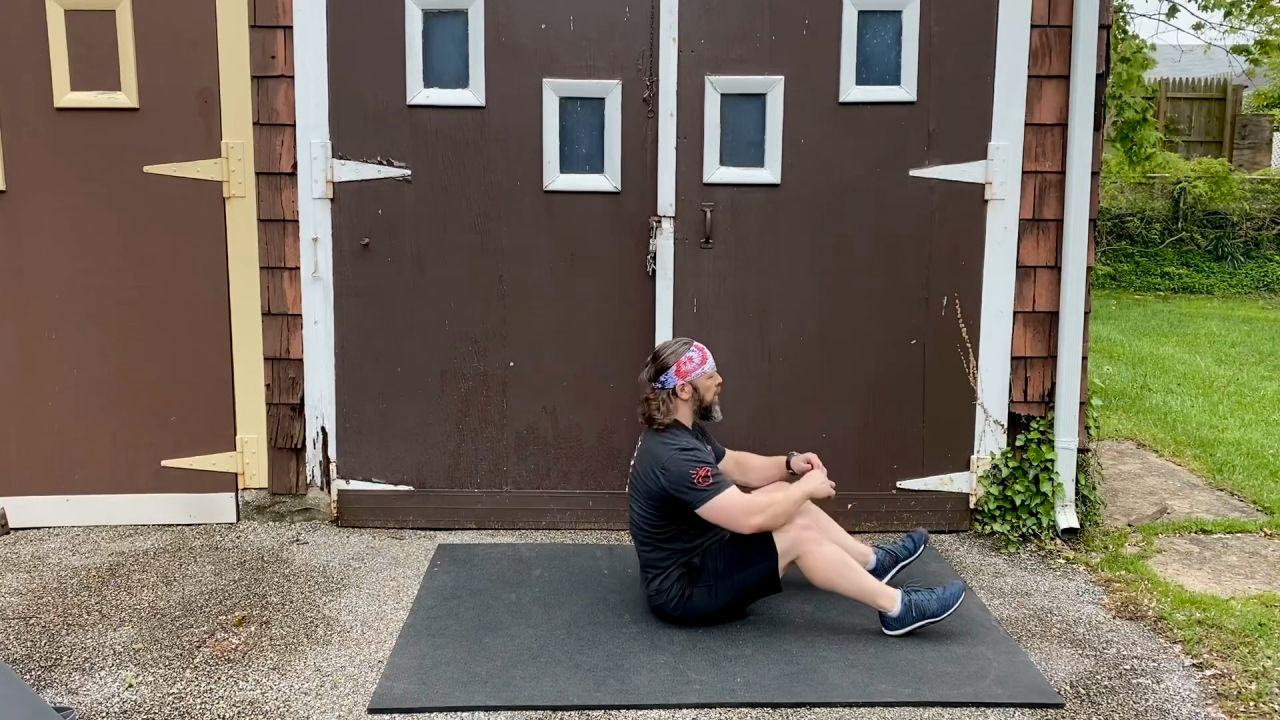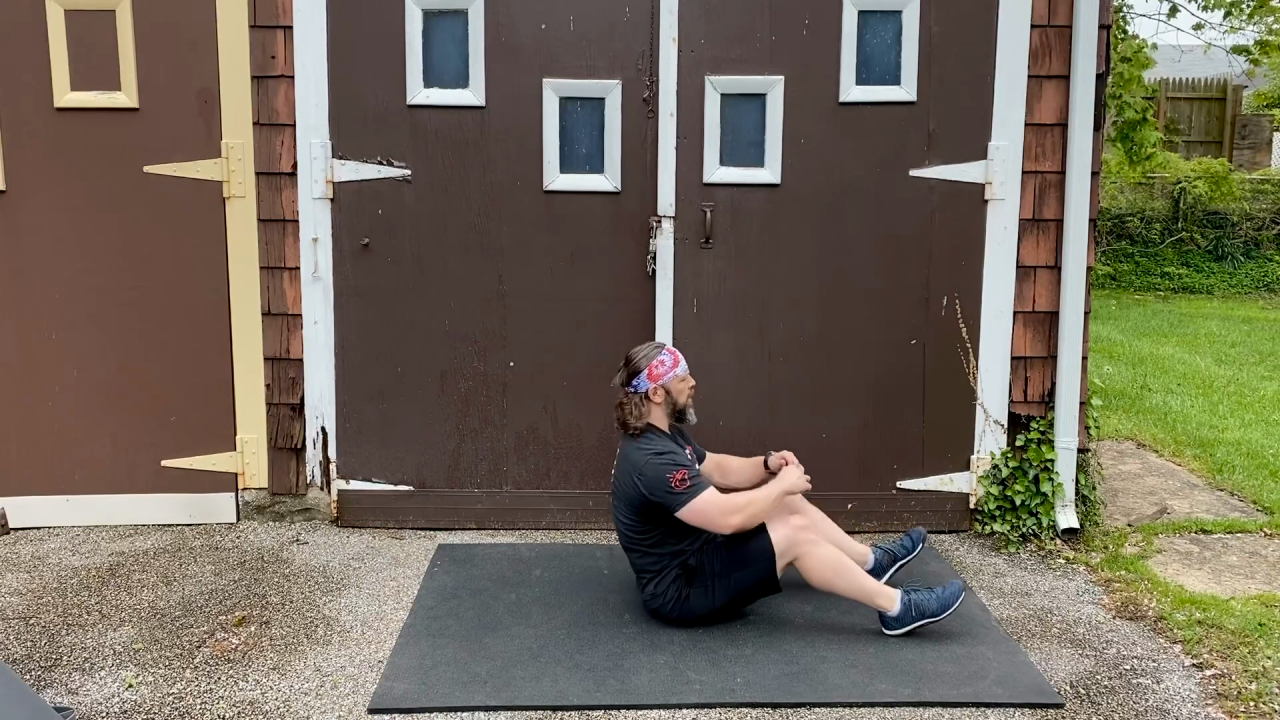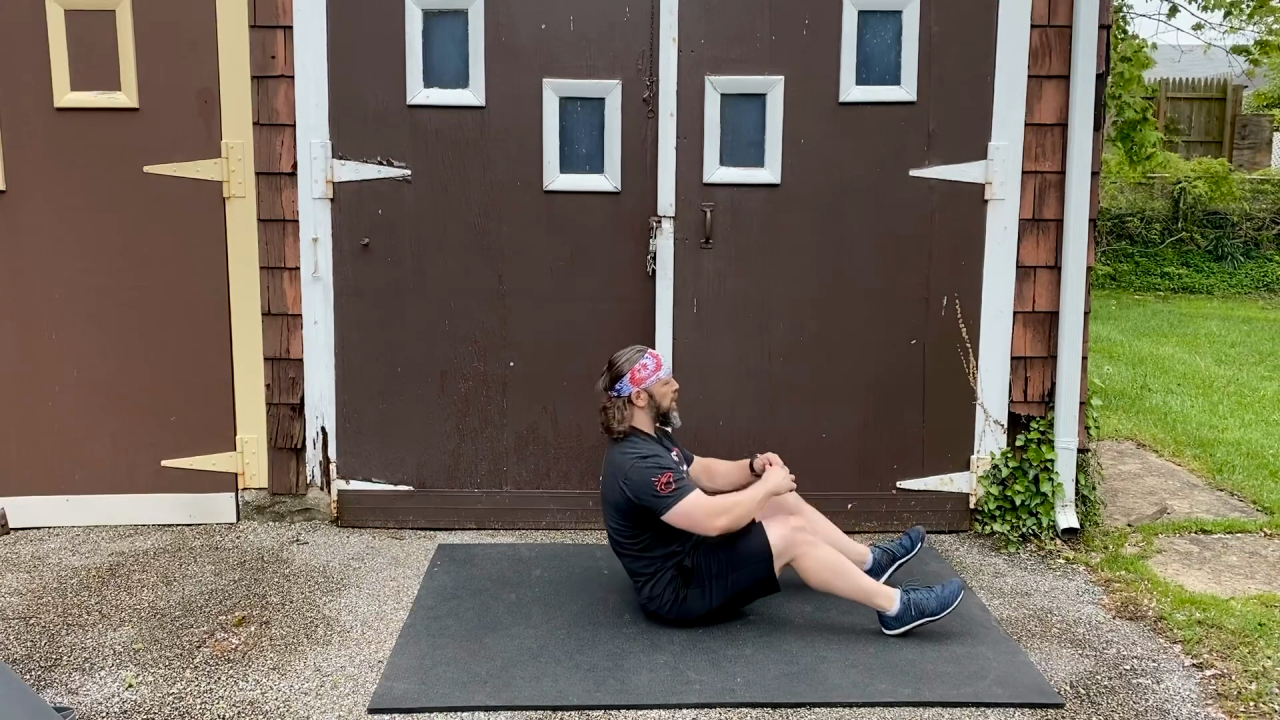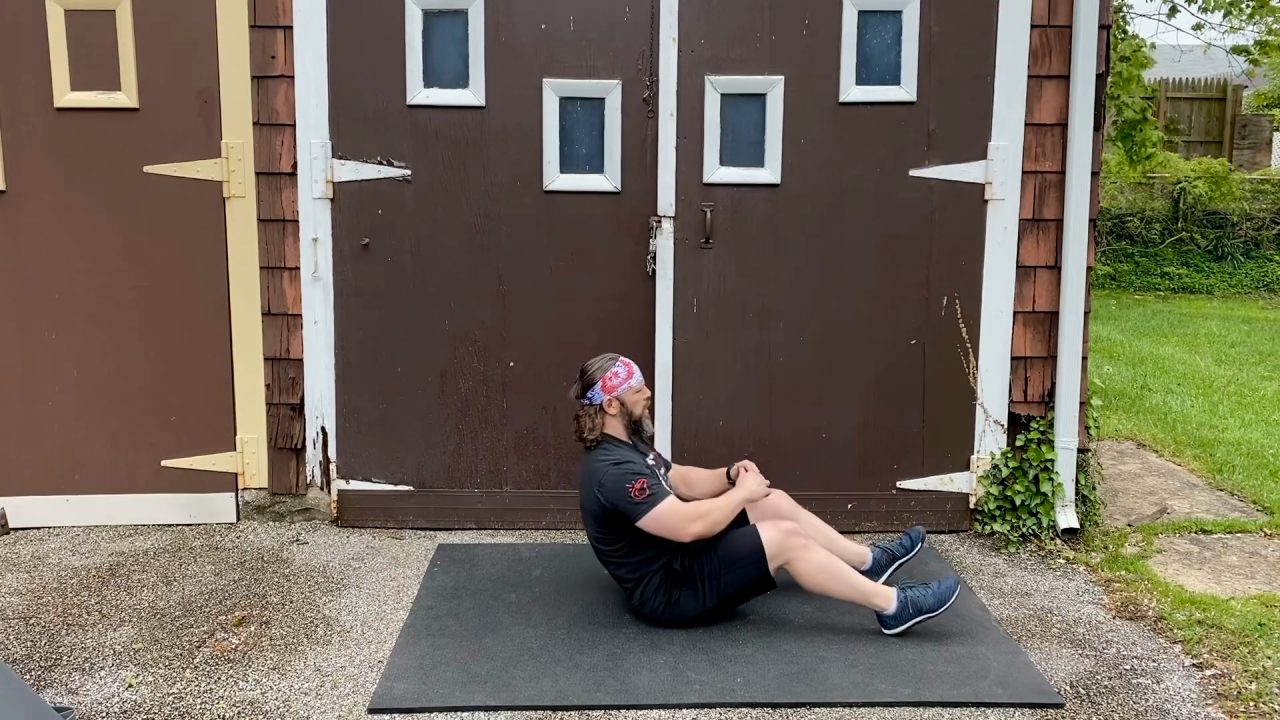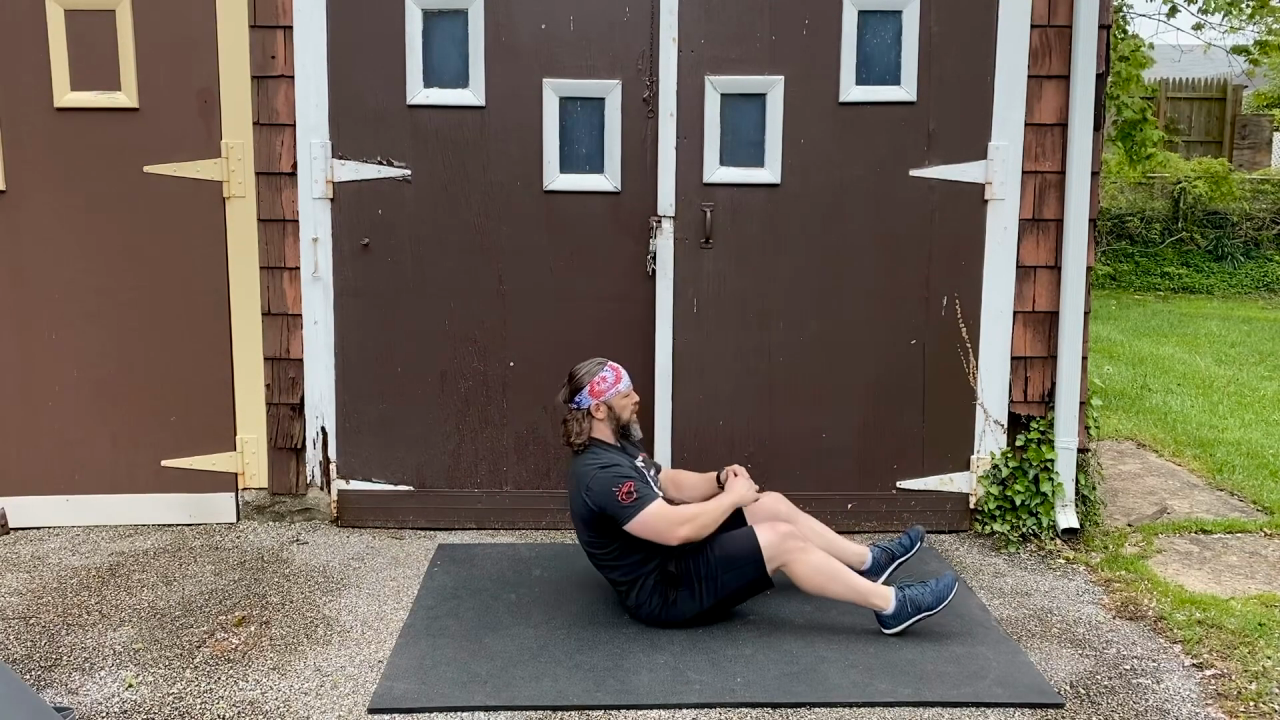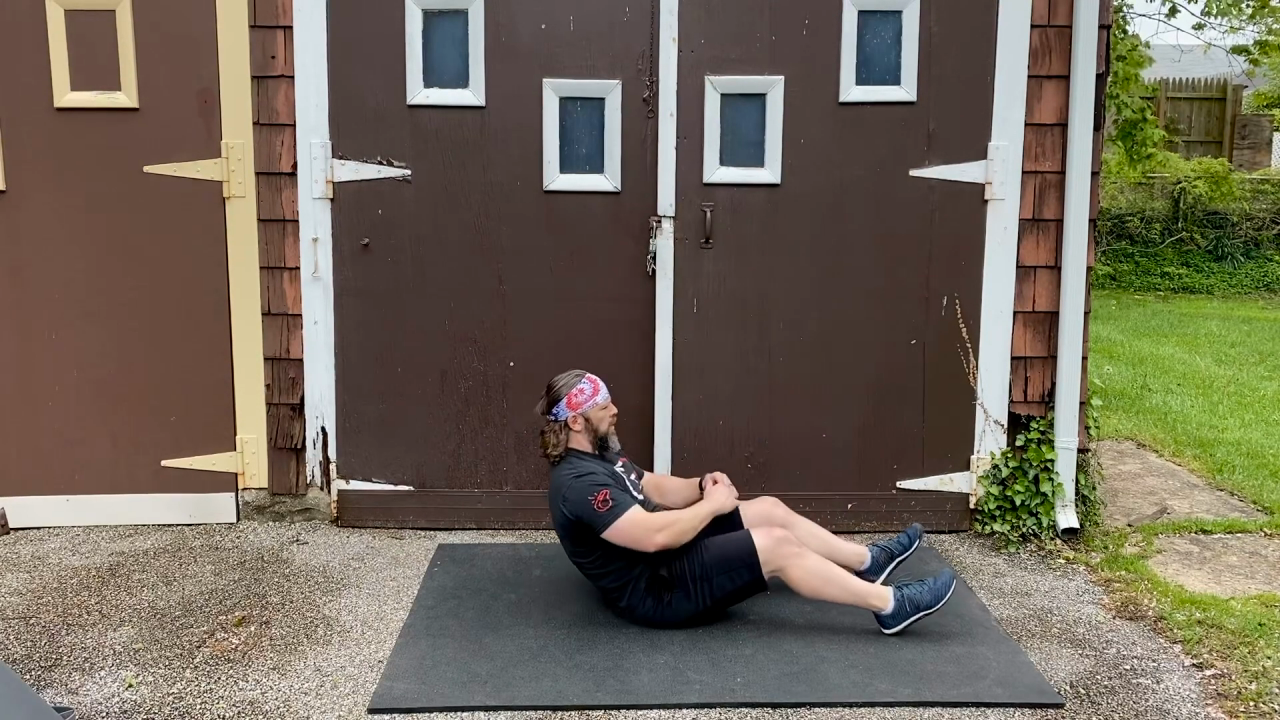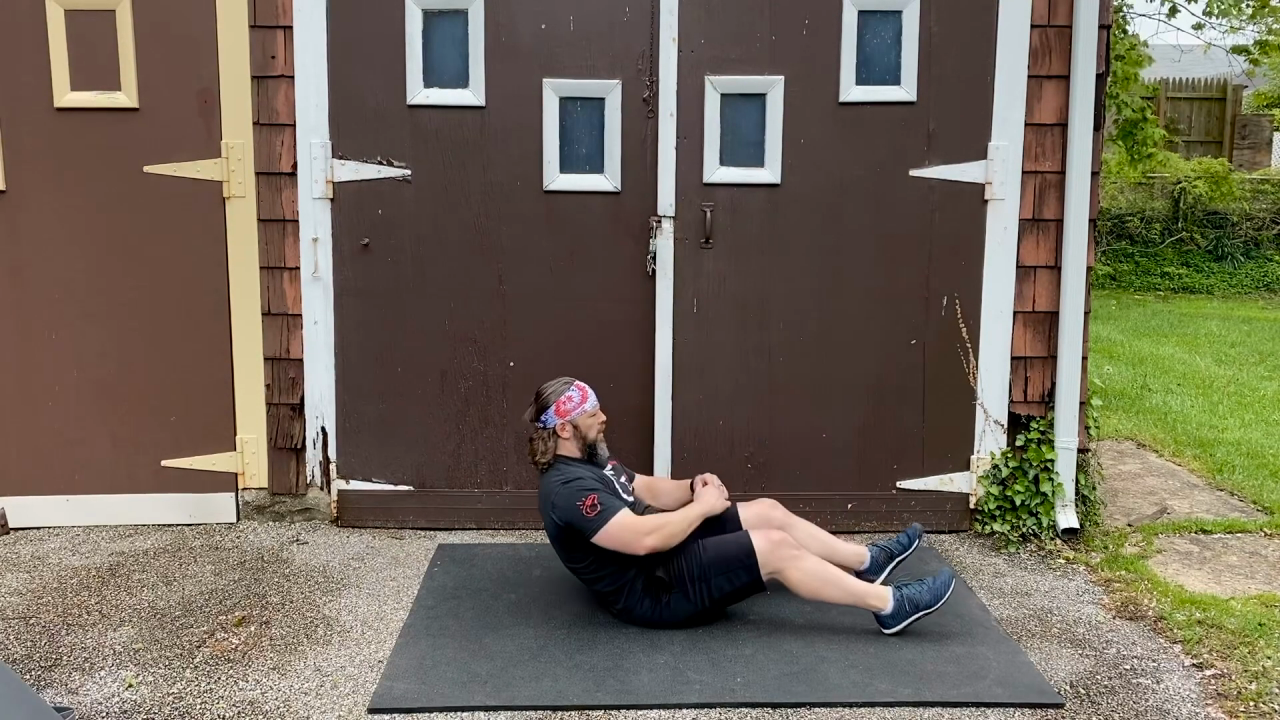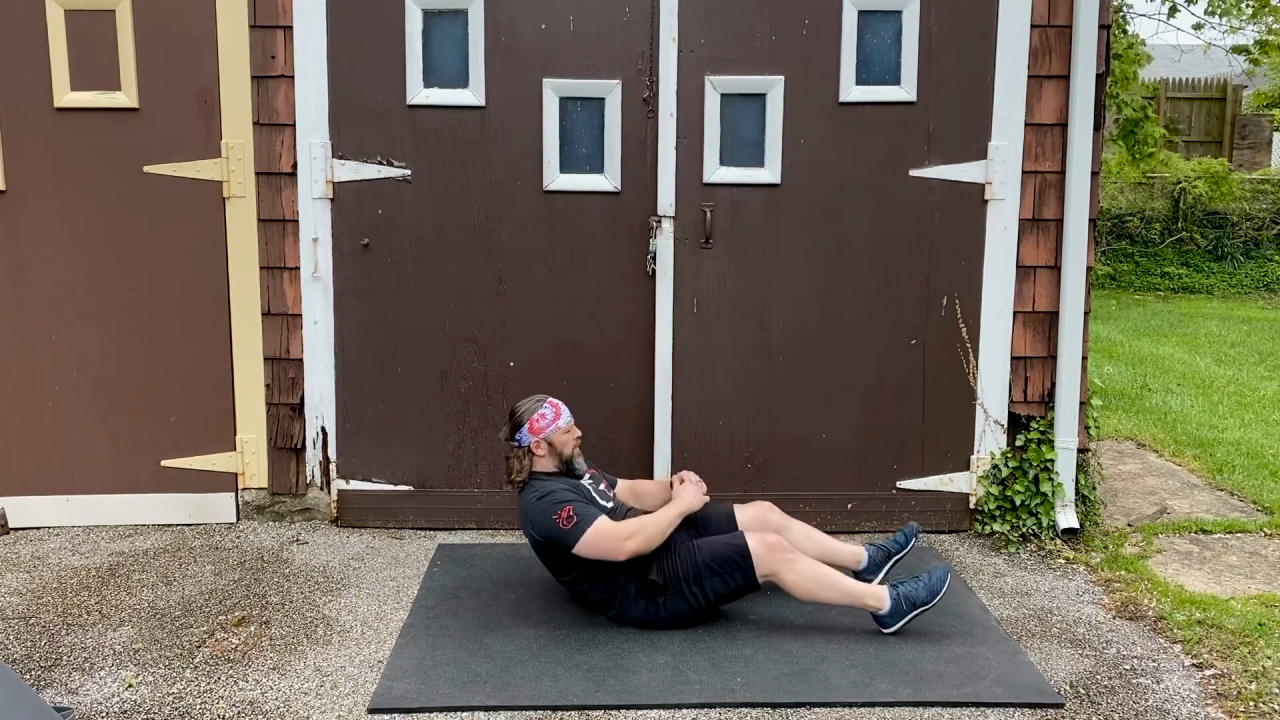
dt=0.1s
person 1, frame 1
left shoulder: (681, 432)
right shoulder: (675, 455)
left elbow: (736, 466)
right elbow: (750, 519)
left wrist: (792, 464)
right wrist: (806, 488)
left hip: (698, 555)
right hip: (683, 588)
left knee: (789, 495)
right knee: (800, 531)
left ankle: (873, 562)
right ankle: (897, 608)
person 1, frame 2
left shoulder: (660, 434)
right shoulder: (652, 460)
left elbow: (716, 469)
right elbow: (730, 519)
left wrist: (769, 463)
right wrist: (781, 485)
left hip: (690, 556)
right hip: (679, 590)
left knee: (782, 501)
right knee: (796, 532)
left ankle: (870, 562)
right ankle: (895, 608)
person 1, frame 3
left shoulder: (650, 439)
right shoulder: (638, 464)
left elbow: (705, 474)
right elbow: (715, 521)
left wrist: (754, 466)
right wrist: (766, 487)
left hip: (687, 554)
right hip: (677, 588)
left knee: (785, 501)
right knee: (794, 533)
left ankle: (872, 562)
right ankle: (894, 608)
person 1, frame 4
left shoulder: (627, 444)
right shoulder: (613, 470)
left elbow: (682, 481)
right elbow: (691, 526)
left wrist: (731, 474)
right wrist: (742, 493)
left hip: (672, 557)
right hip: (667, 591)
left knee: (776, 504)
right knee: (786, 538)
left ankle: (869, 562)
right ankle: (891, 606)
person 1, frame 5
left shoulder: (618, 449)
right shoulder: (601, 474)
left elbow: (674, 485)
right elbow: (678, 530)
left wrist: (720, 479)
right wrist: (733, 497)
left hip: (677, 556)
right hip: (663, 588)
left knee: (775, 504)
right knee: (784, 540)
left ankle: (869, 563)
right ankle: (890, 605)
person 1, frame 6
left shoulder: (598, 456)
right shoulder: (580, 483)
left elbow: (656, 490)
right elbow: (656, 537)
left wrist: (702, 485)
right wrist: (713, 505)
left hip: (665, 560)
right hip: (653, 591)
left knee: (769, 509)
right knee: (777, 545)
left ankle: (867, 562)
right ankle: (887, 606)
person 1, frame 7
left shoulder: (591, 462)
right shoulder: (568, 489)
left elbow: (649, 492)
right elbow: (647, 540)
left wrist: (693, 488)
right wrist: (704, 506)
left hip: (668, 552)
right hip: (653, 588)
left knee: (770, 511)
right knee: (776, 546)
left ankle: (868, 563)
right ankle: (889, 605)
person 1, frame 8
left shoulder: (569, 472)
right shoulder: (547, 502)
left elbow: (632, 494)
right elbow: (624, 544)
left wrist: (672, 487)
right wrist: (680, 505)
left hip: (656, 554)
right hip: (645, 590)
left knee: (763, 514)
right knee: (770, 550)
left ankle: (864, 562)
right ankle: (885, 604)
